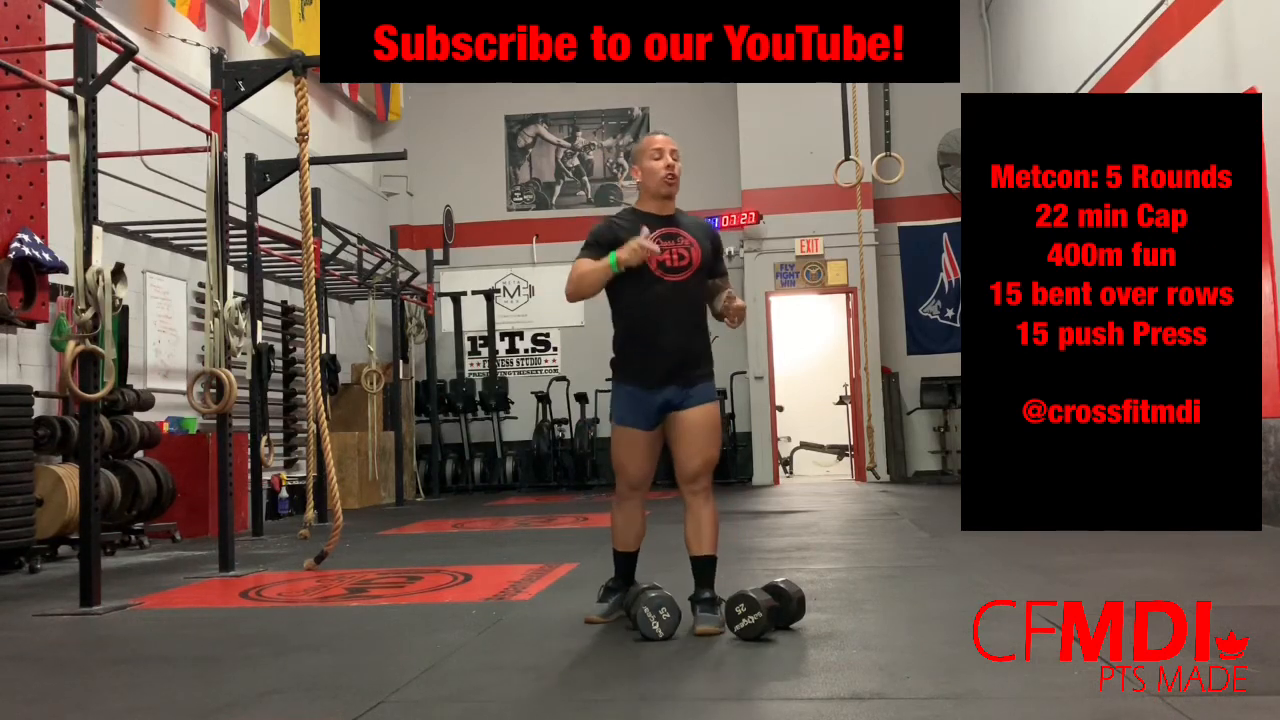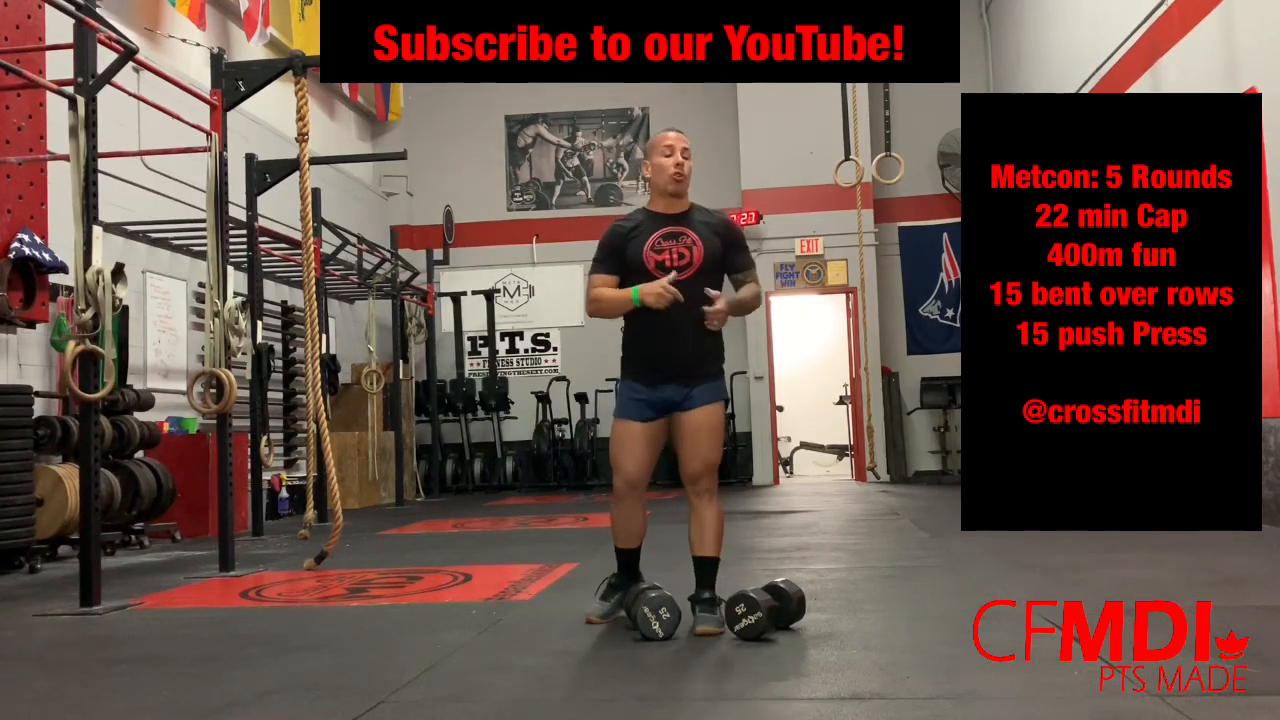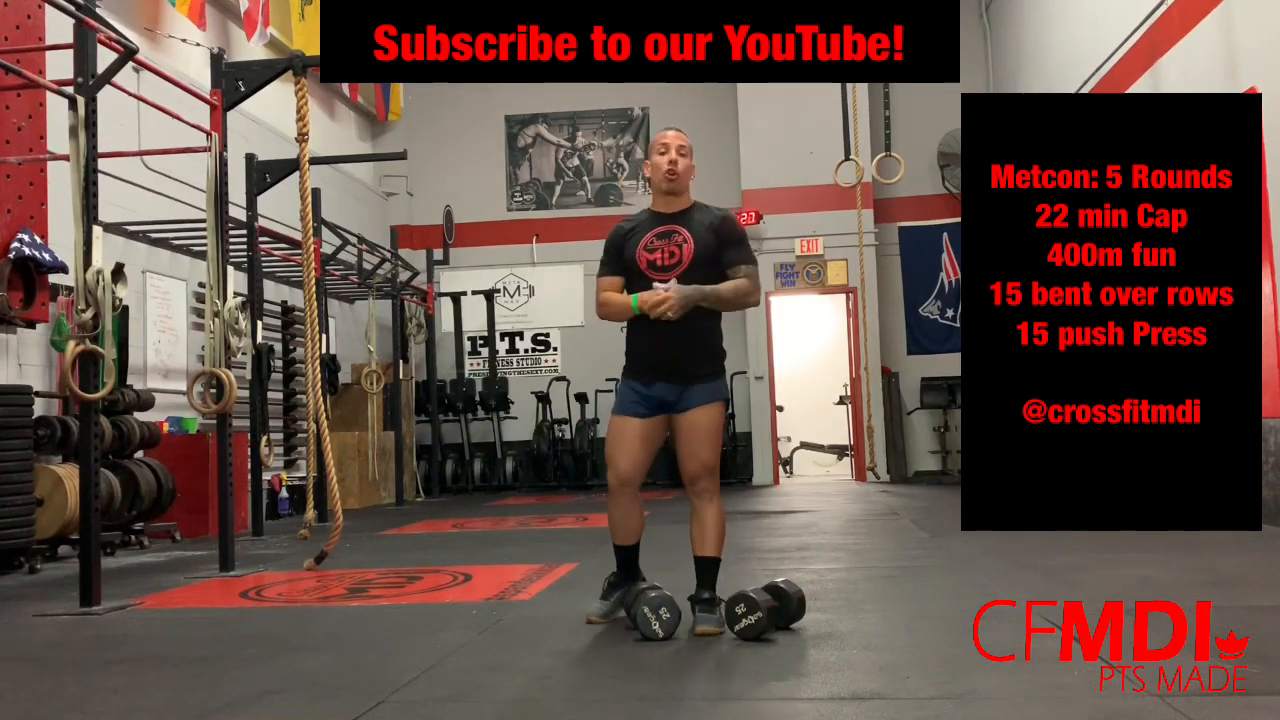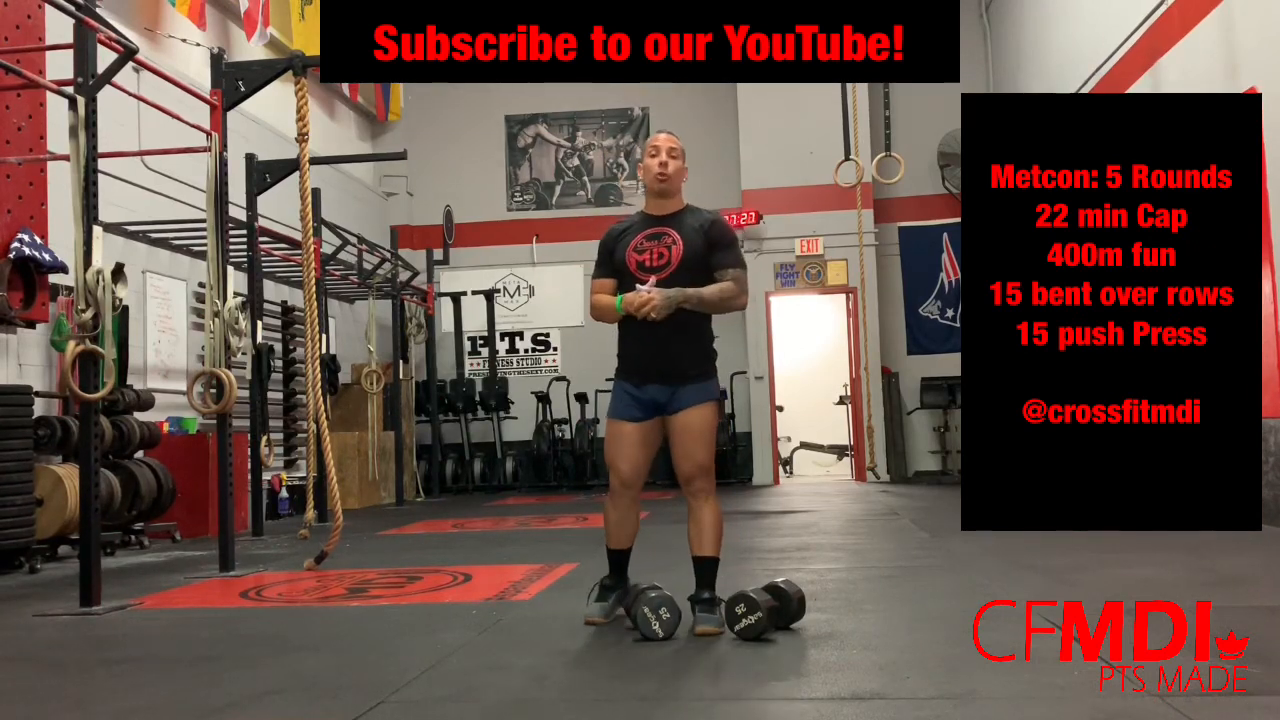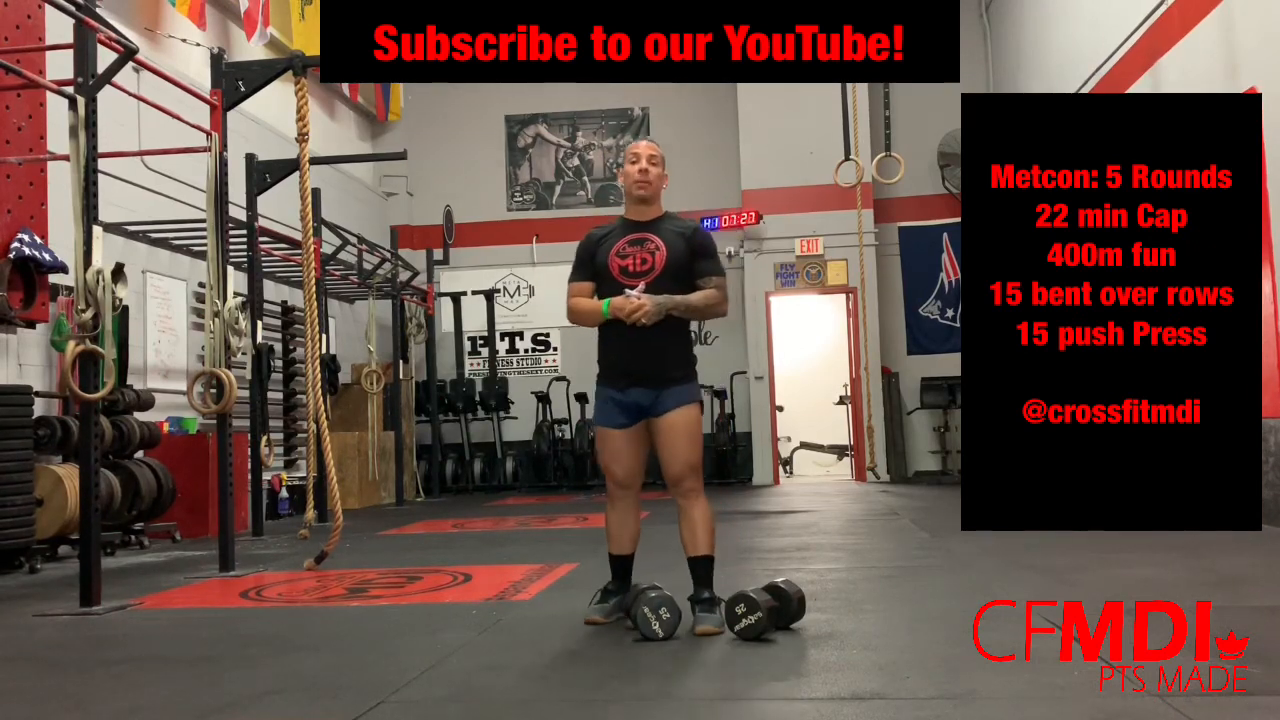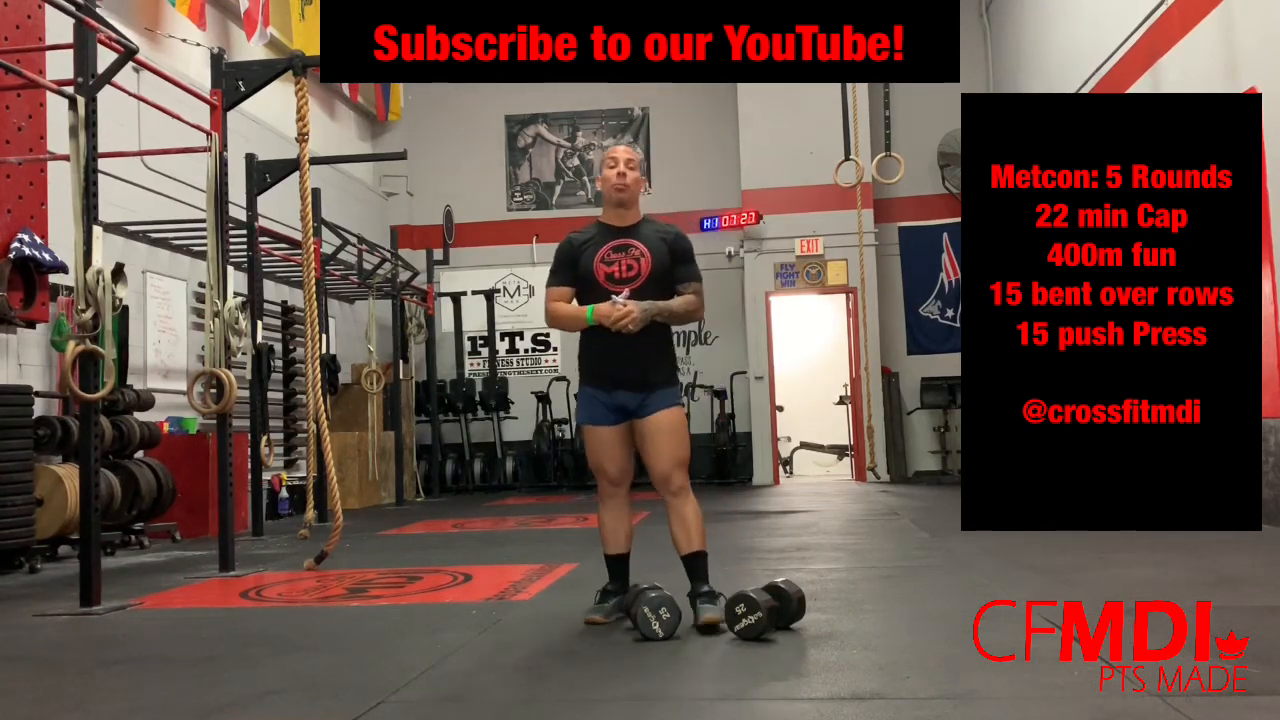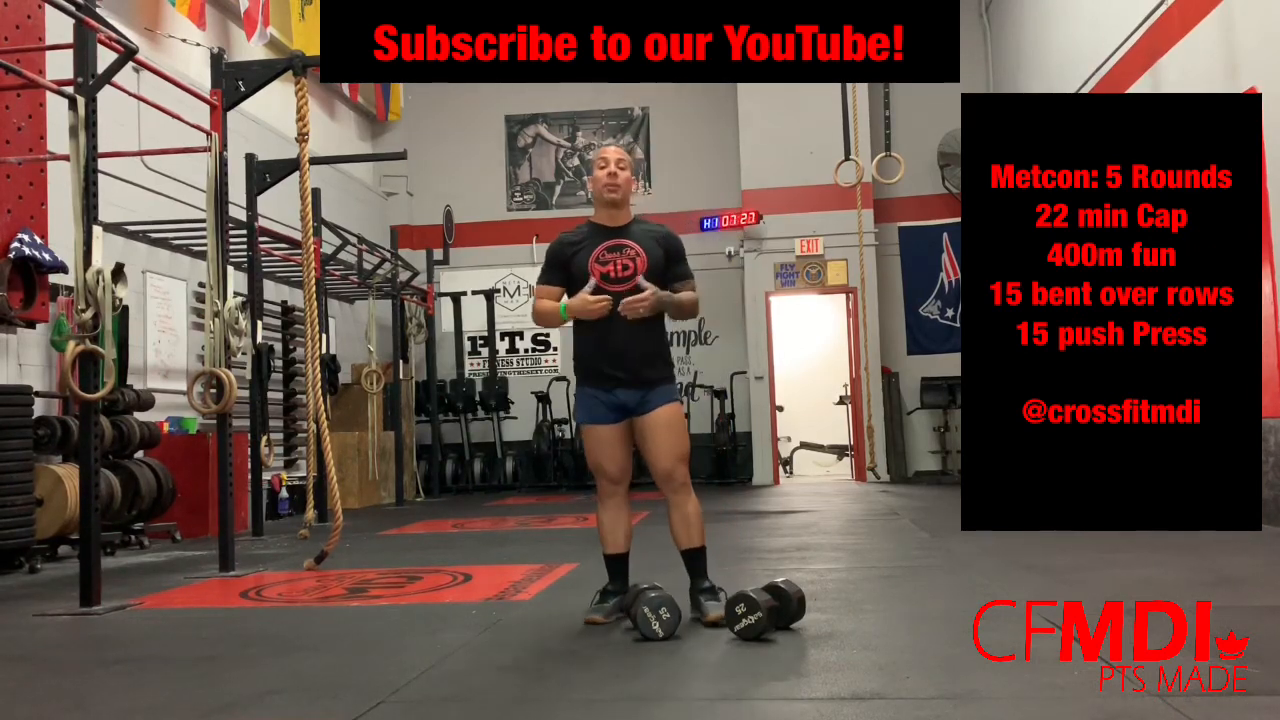
dt=0.2s
person 1, frame 1
left shoulder: (703, 231)
right shoulder: (613, 230)
left elbow: (717, 290)
right elbow: (574, 289)
left wrist: (730, 306)
right wrist: (619, 257)
left hip: (695, 380)
right hip: (636, 382)
left knee: (697, 484)
right knee: (630, 487)
left ankle: (705, 595)
right ankle: (622, 584)
person 1, frame 2
left shoulder: (720, 227)
right shoulder: (624, 232)
left elbow: (751, 286)
right elbow: (595, 300)
left wrist: (732, 302)
right wrist: (641, 294)
left hip: (700, 381)
right hip: (640, 382)
left knee: (702, 485)
right knee: (627, 484)
left ankle: (706, 595)
right ankle: (624, 578)
person 1, frame 3
left shoulder: (719, 224)
right shoulder: (625, 233)
left elbow: (750, 289)
right elbow: (604, 303)
left wrist: (696, 296)
right wrist: (642, 301)
left hip: (700, 380)
right hip: (639, 380)
left knee: (702, 485)
right knee: (620, 481)
left ankle: (706, 596)
right ankle: (625, 575)
person 1, frame 4
left shoulder: (710, 227)
right shoulder: (617, 235)
left elbow: (737, 294)
right elbow: (597, 304)
left wrist: (677, 296)
right wrist: (626, 302)
left hip: (691, 380)
right hip: (632, 382)
left knee: (698, 484)
right knee: (622, 484)
left ankle: (706, 595)
right ankle: (615, 581)
person 1, frame 5
left shoulder: (690, 235)
right shoulder: (596, 241)
left elbow: (718, 300)
right elbow: (575, 307)
left wrist: (665, 303)
right wrist: (612, 306)
left hip: (674, 383)
right hip: (615, 386)
left knee: (686, 485)
right knee: (620, 488)
left ankle: (705, 594)
right ankle: (619, 587)
person 1, frame 6
left shoulder: (670, 239)
right shoulder: (575, 245)
left elbow: (695, 304)
right elbow: (554, 311)
left wrist: (649, 309)
right wrist: (596, 313)
left hip: (658, 386)
right hip: (600, 389)
left knee: (675, 484)
right knee: (611, 486)
left ankle: (702, 590)
right ankle: (617, 587)
person 1, frame 7
left shoulder: (661, 239)
right shoulder: (567, 245)
left elbow: (692, 302)
right elbow: (540, 310)
left wrist: (662, 300)
right wrist: (572, 308)
left hip: (655, 384)
right hip: (597, 389)
left knee: (676, 480)
right knee: (610, 486)
left ankle: (702, 585)
right ankle: (617, 588)
